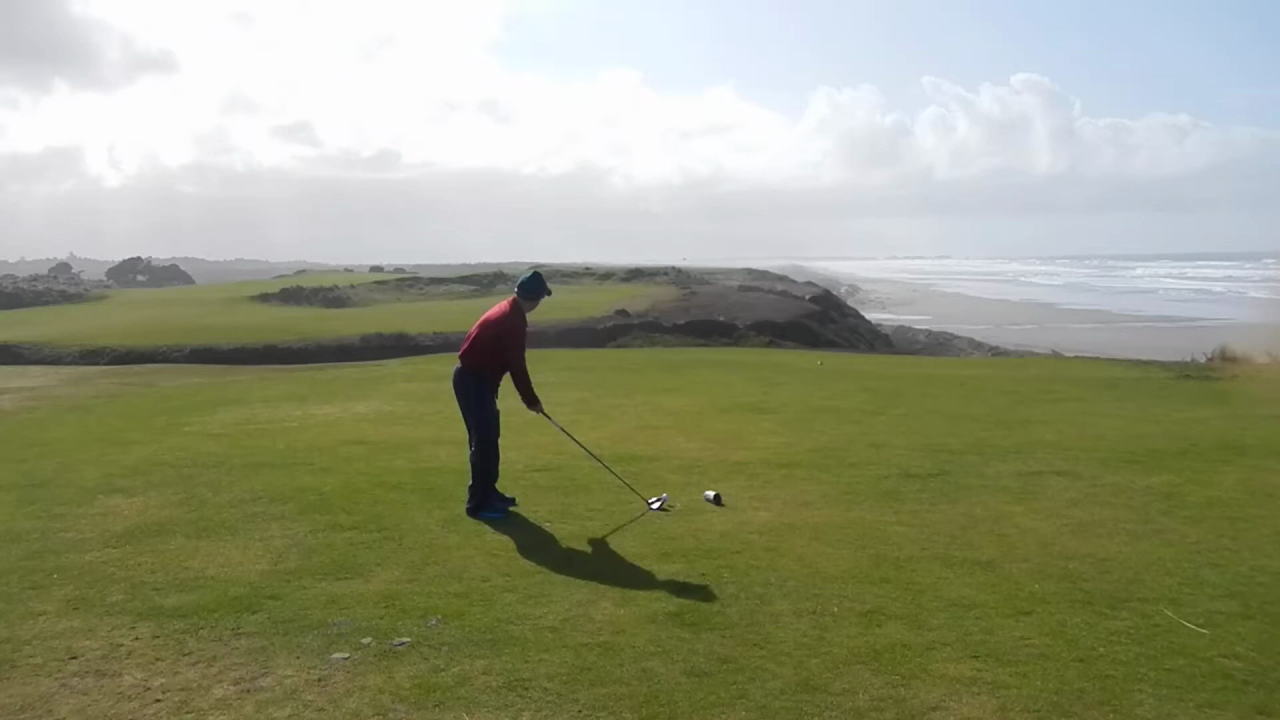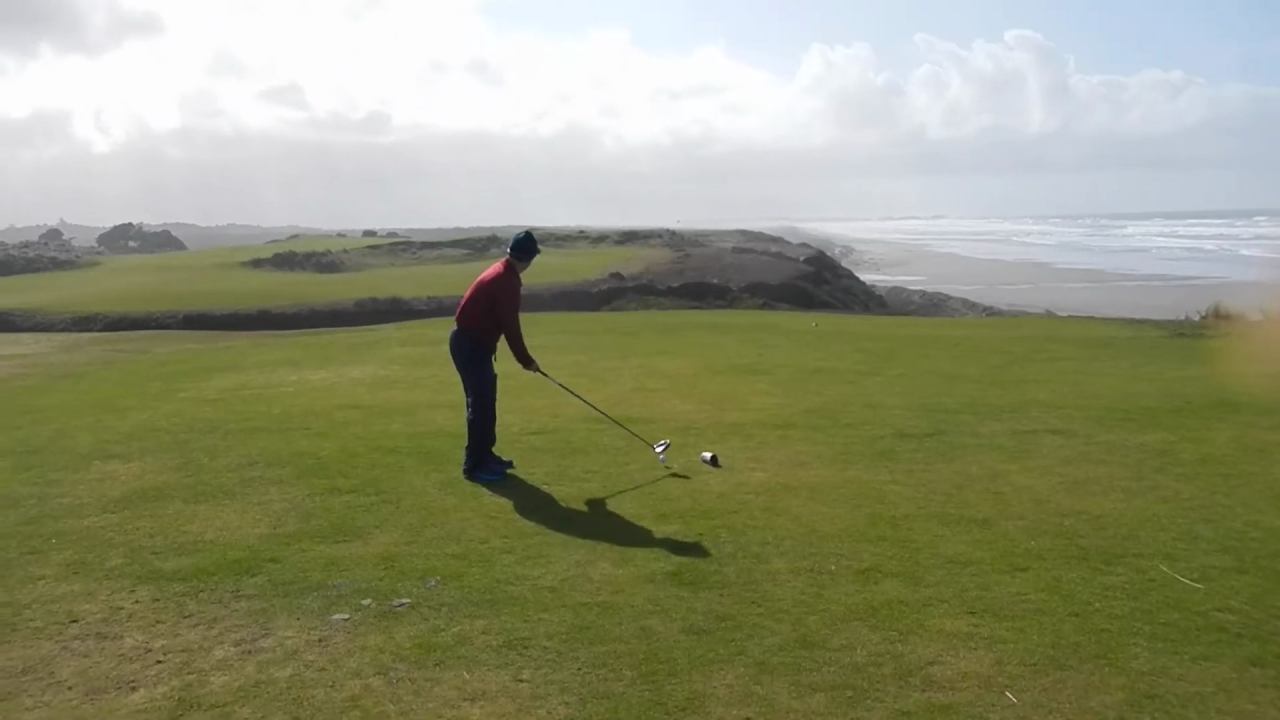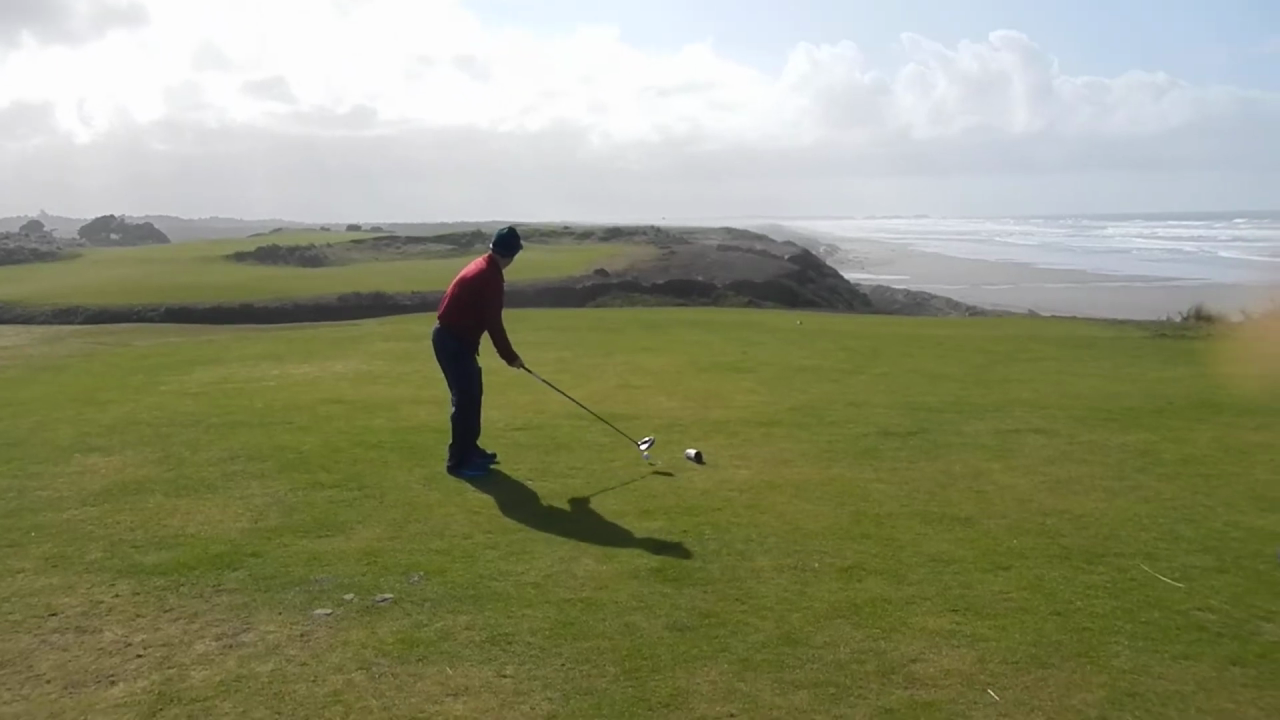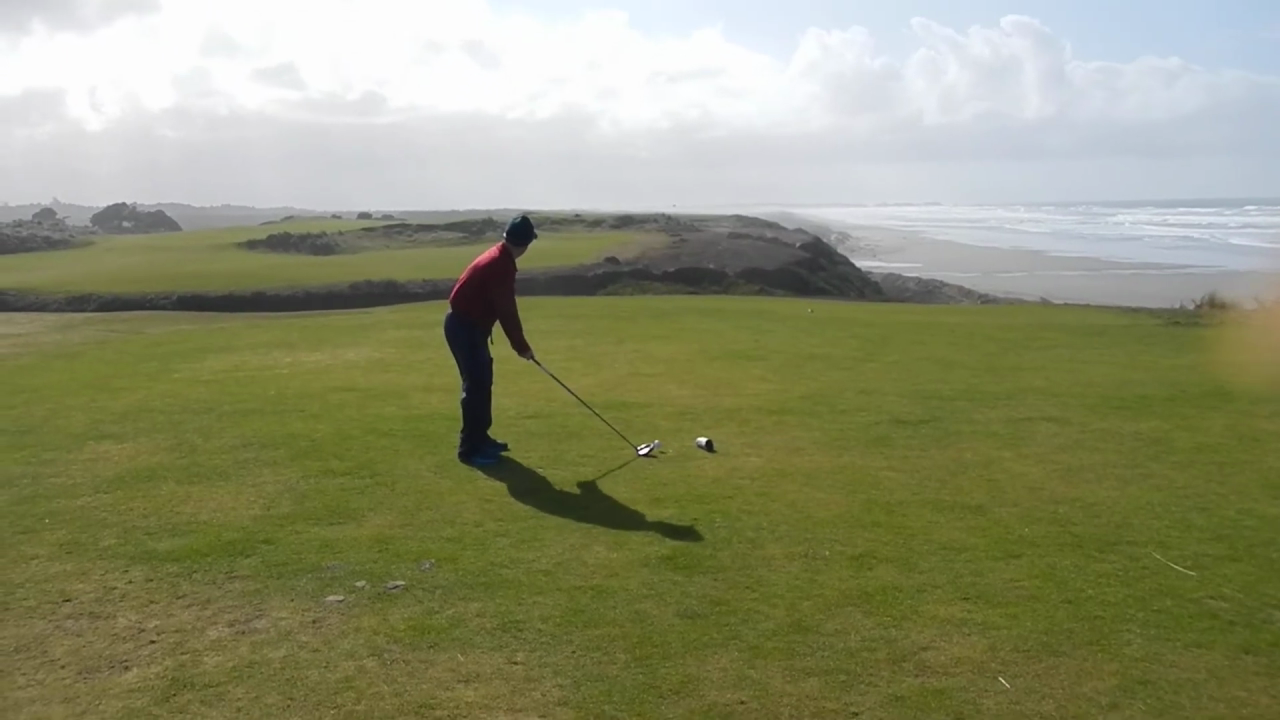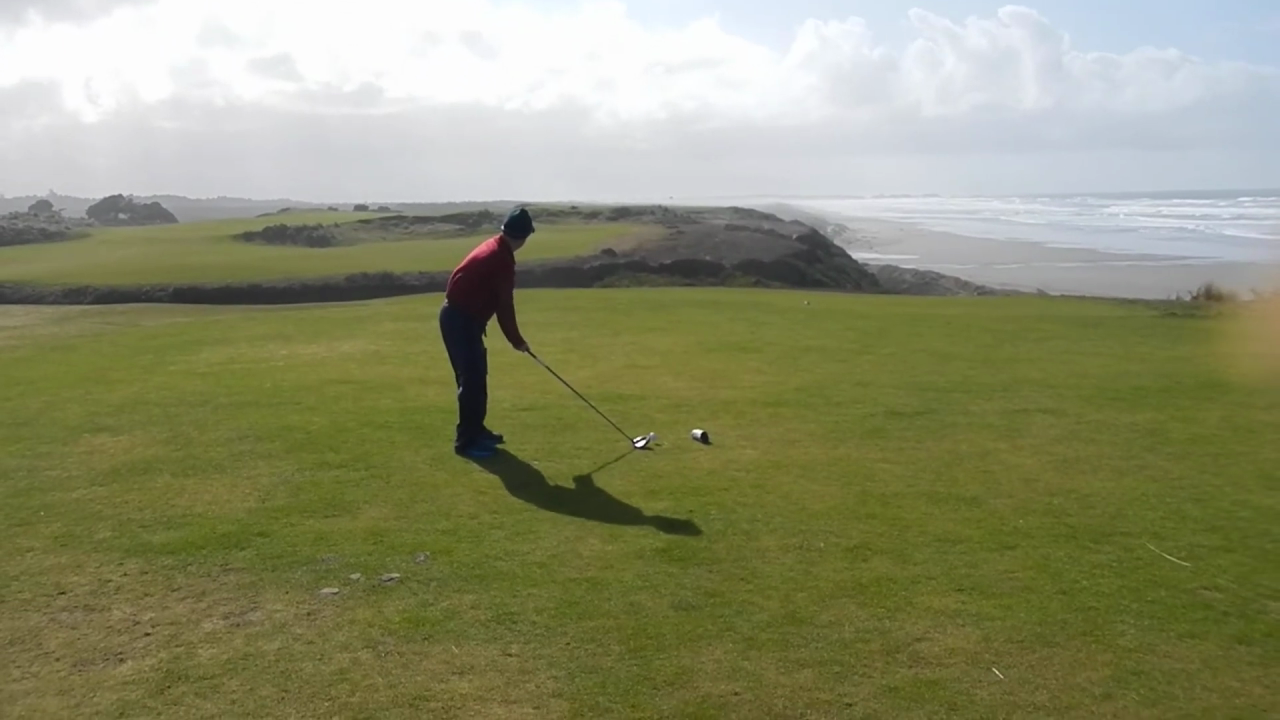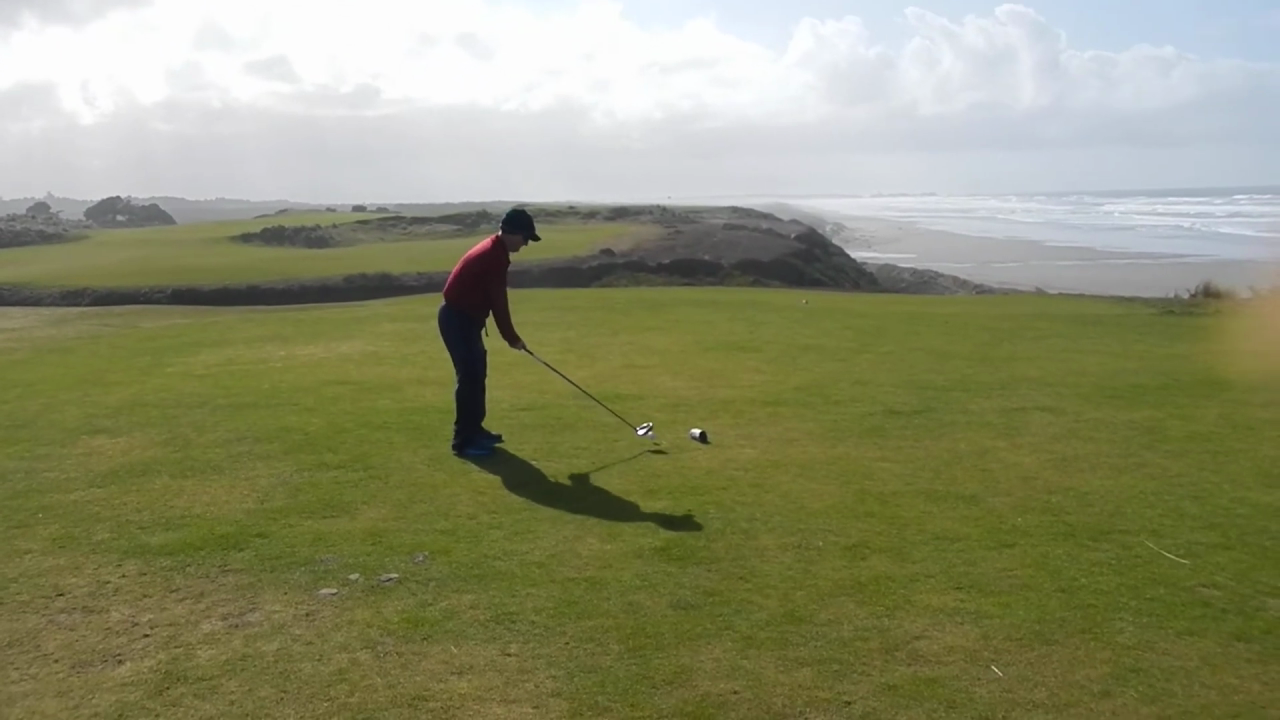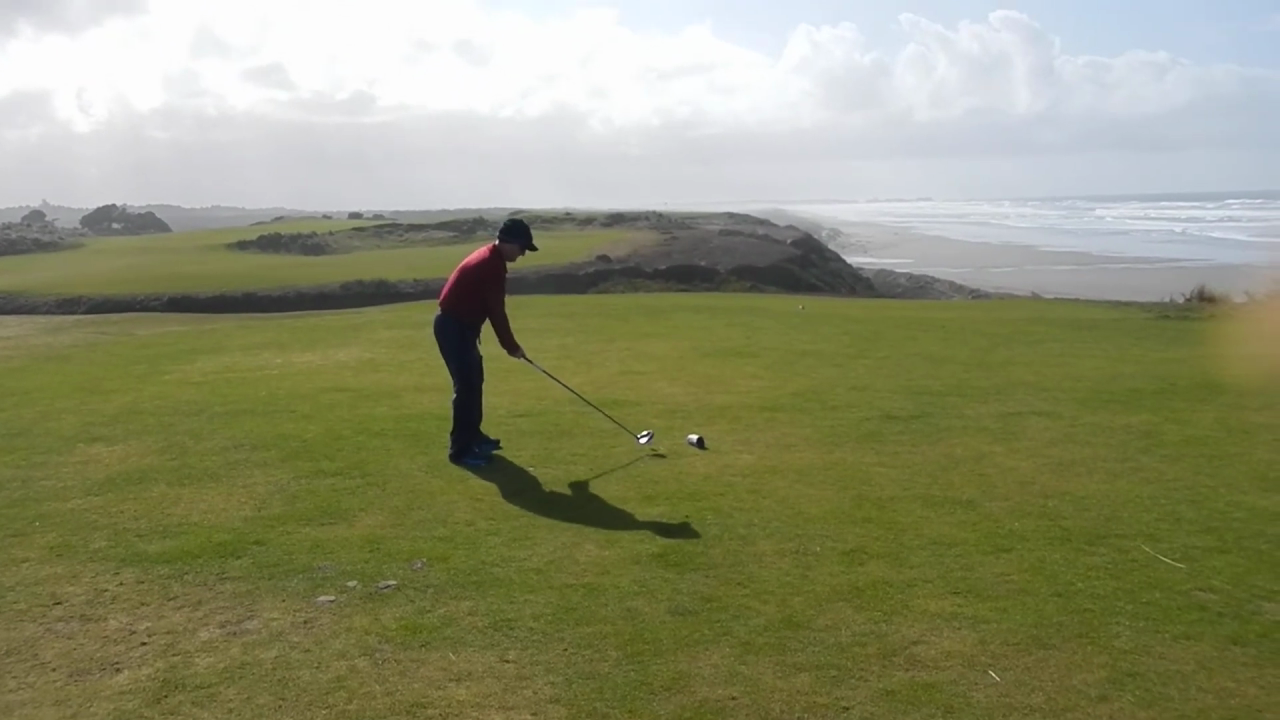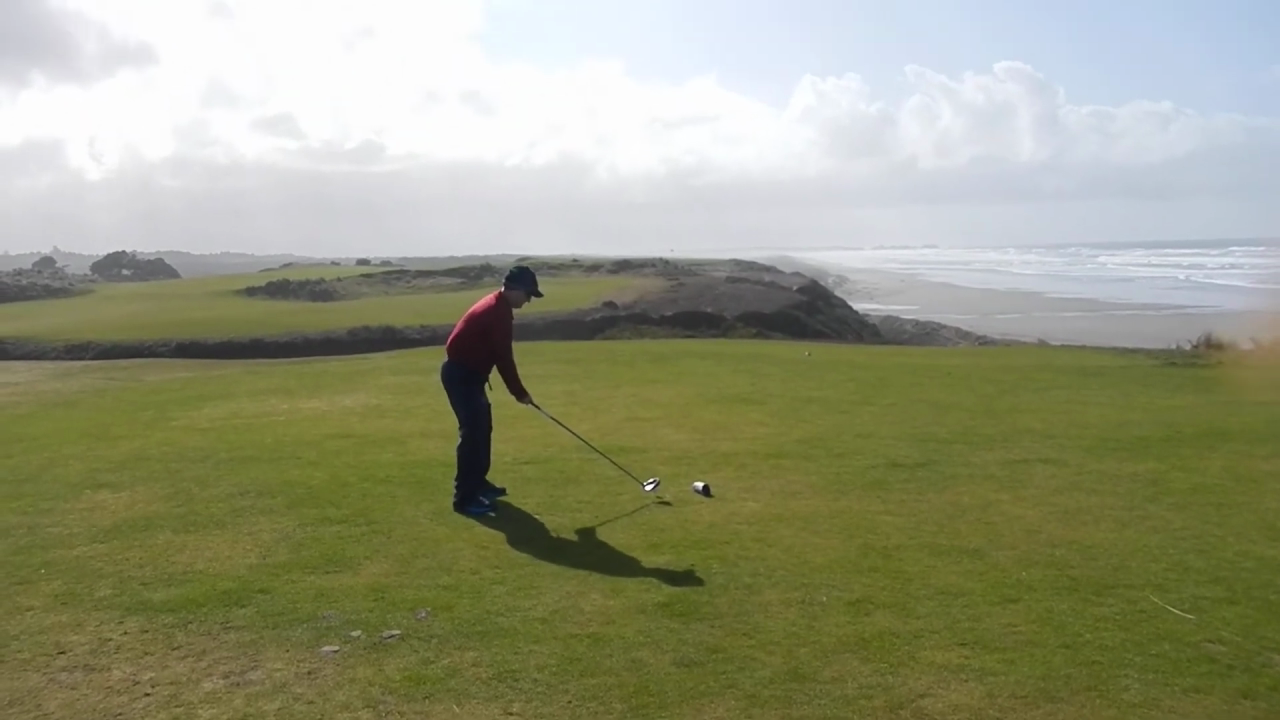
dt=0.5s
person 1, frame 1
left shoulder: (507, 311)
right shoulder: (512, 320)
left elbow: (511, 362)
right elbow: (517, 366)
left wrist: (529, 398)
right wrist: (532, 400)
left hip: (475, 377)
right hip: (473, 380)
left knee: (488, 438)
right knee: (484, 440)
left ankle: (488, 493)
right ankle: (477, 503)
person 1, frame 2
left shoulder: (501, 272)
right shoulder: (506, 280)
left elbow: (504, 322)
right elbow: (510, 326)
left wrist: (523, 357)
right wrist: (525, 359)
left hip: (472, 340)
right hip: (470, 343)
left knee: (485, 399)
right knee: (481, 402)
left ankle: (485, 455)
right ankle: (474, 464)
person 1, frame 3
left shoulder: (482, 267)
right shoulder: (489, 277)
left elbow: (487, 319)
right elbow: (494, 323)
left wrist: (507, 354)
right wrist: (510, 356)
left hip: (454, 336)
right hip: (453, 339)
left knee: (472, 393)
right knee: (465, 397)
left ankle: (470, 449)
right ankle: (458, 460)
person 1, frame 4
left shoulder: (498, 258)
right shoulder: (501, 265)
left elbow: (506, 307)
right elbow: (506, 311)
left wrist: (519, 343)
right wrist: (521, 346)
left hip: (469, 323)
right hip: (464, 326)
left knee: (482, 382)
right knee: (476, 385)
left ankle: (480, 437)
right ankle: (469, 447)
person 1, frame 5
left shoulder: (493, 248)
right shoulder: (501, 259)
left elbow: (497, 301)
right elbow: (505, 305)
left wrist: (514, 338)
right wrist: (517, 340)
left hip: (461, 315)
right hip: (461, 319)
left knee: (476, 375)
right knee: (472, 379)
left ankle: (476, 429)
right ankle: (466, 440)
person 1, frame 6
left shoulder: (492, 250)
right shoulder: (494, 257)
left elbow: (493, 300)
right elbow: (498, 302)
left wrist: (509, 335)
right wrist: (511, 337)
left hip: (463, 315)
right hip: (458, 318)
left knee: (476, 374)
right knee: (469, 376)
left ankle: (474, 429)
right ankle: (463, 439)
person 1, frame 7
left shoulder: (488, 257)
right shoulder: (492, 265)
left elbow: (491, 309)
right elbow: (497, 312)
left wrist: (509, 344)
right wrist: (511, 346)
left hip: (458, 324)
right hip: (454, 326)
left knee: (473, 381)
right knee: (466, 385)
left ankle: (473, 435)
right ankle: (460, 448)
person 1, frame 8
left shoulder: (495, 305)
right shoulder: (498, 312)
left elbow: (498, 355)
right elbow: (504, 358)
left wrist: (516, 390)
right wrist: (519, 392)
left hip: (465, 370)
right hip: (461, 373)
left knee: (482, 428)
right knee: (472, 431)
left ankle: (478, 482)
right ankle: (464, 496)
